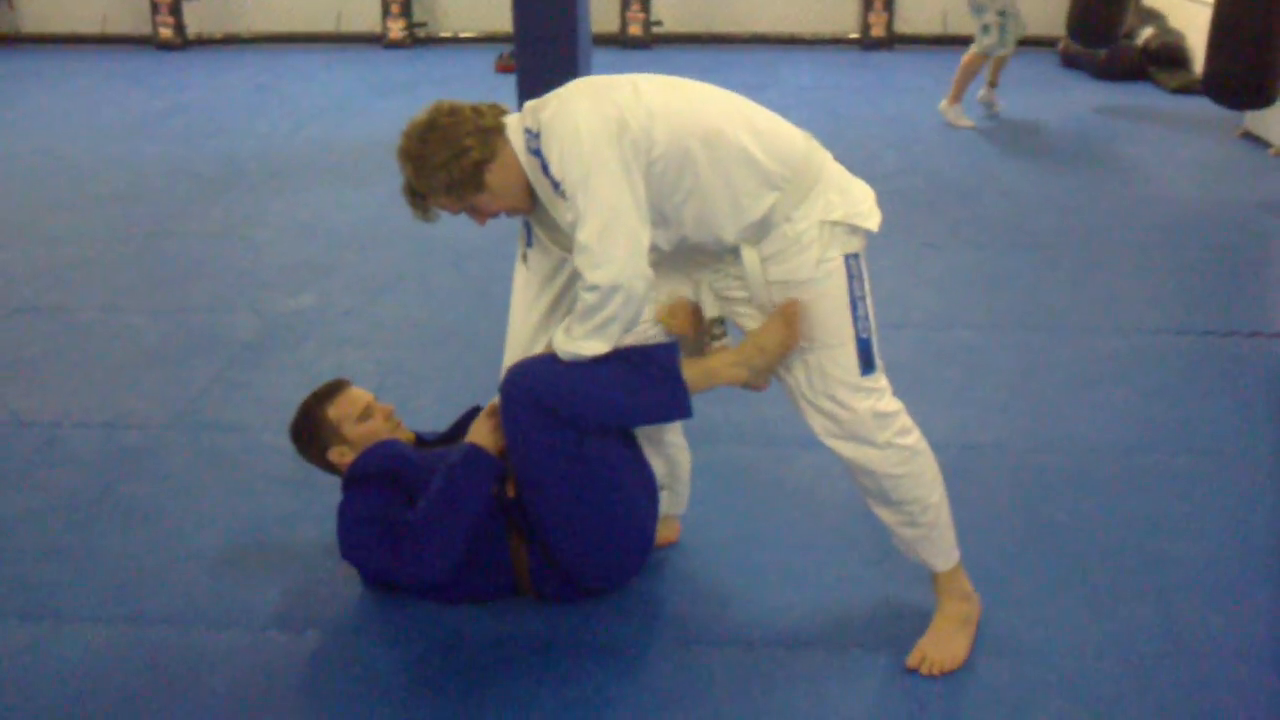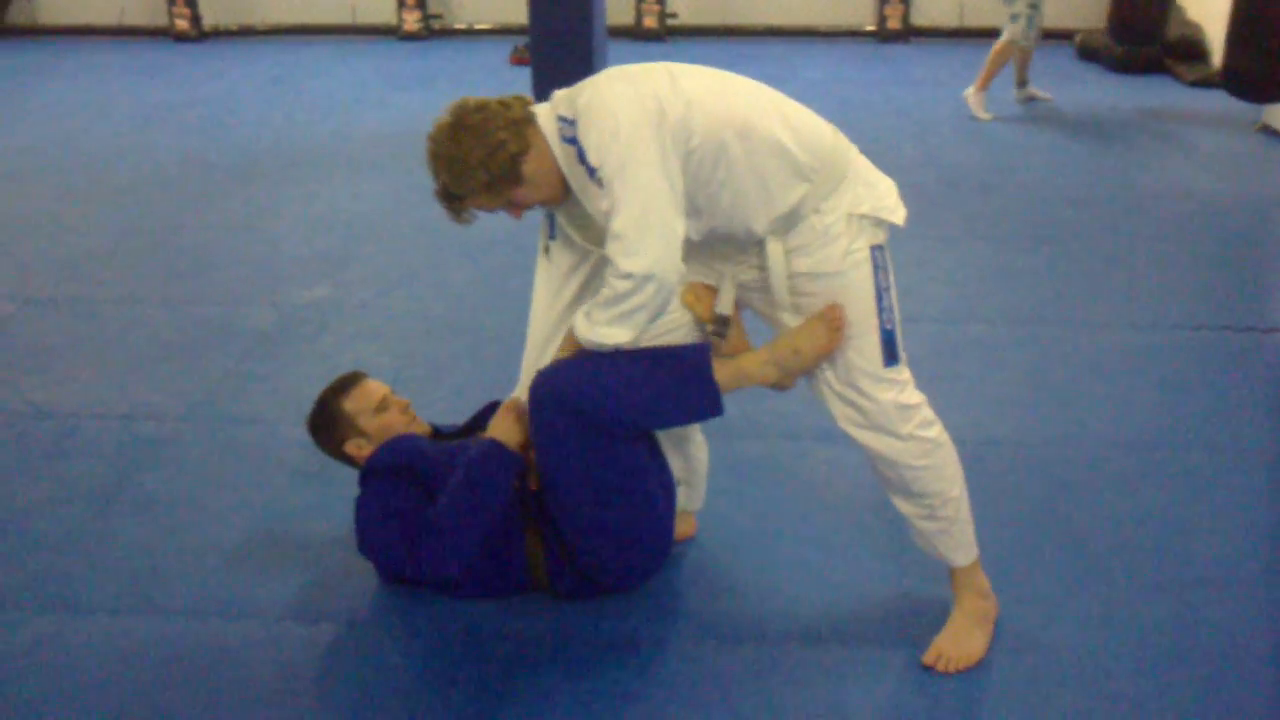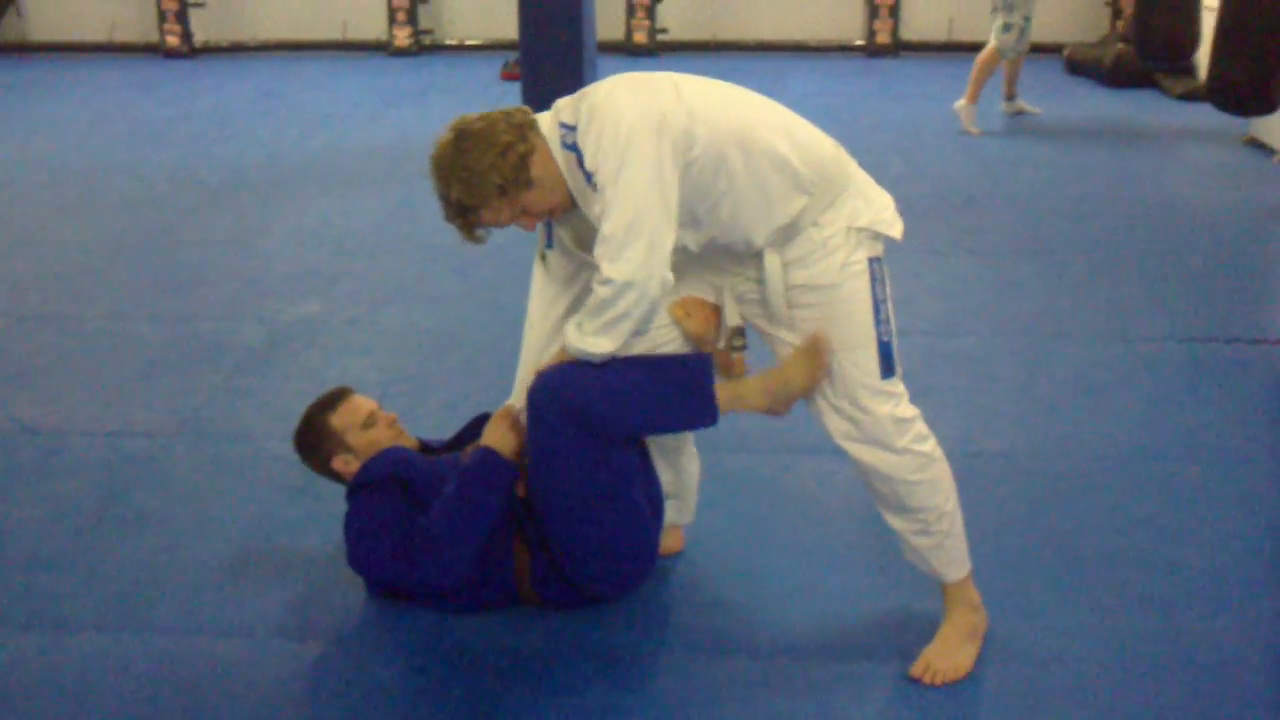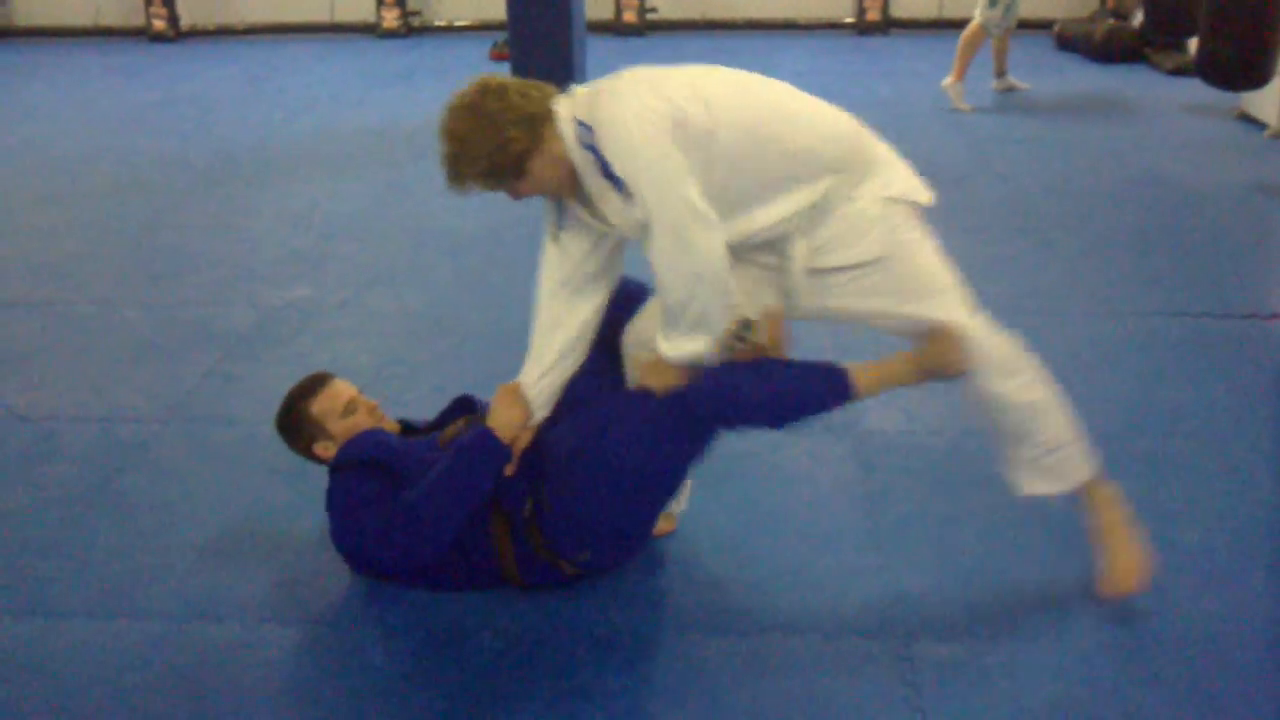
dt=0.4s
person 1, frame 1
left shoulder: (576, 136)
right shoulder: (538, 159)
left elbow: (616, 283)
right elbow: (541, 292)
left wrist: (558, 364)
left hip: (796, 221)
left knee: (856, 414)
left ankle: (954, 592)
person 1, frame 2
left shoulder: (614, 122)
right shoulder: (564, 153)
left elbow: (646, 273)
right elbow: (565, 280)
left wrist: (576, 349)
left hip: (821, 215)
left knee: (879, 405)
left ankle: (973, 590)
person 1, frame 3
left shoulder: (618, 128)
right shoulder: (563, 171)
left elbow: (632, 280)
right elbow: (558, 298)
left wrist: (563, 360)
left hip: (818, 227)
left knee: (872, 418)
left ankle: (963, 605)
person 1, frame 4
left shoulder: (628, 137)
right shoulder: (576, 170)
left elbow: (694, 257)
right elbow: (568, 297)
left wrist: (676, 356)
right wrist: (524, 415)
left hip: (845, 200)
right hip: (749, 234)
left knee: (974, 349)
right knee: (647, 351)
left ankle: (1097, 500)
person 2, frame 1
left shoulder: (425, 451)
right shoulder: (365, 516)
right elbow: (426, 557)
right wrist: (478, 455)
left hip: (616, 504)
right hip: (598, 541)
right knee: (528, 386)
right ankle: (731, 365)
person 2, frame 2
left shoulder: (440, 445)
right shoulder: (383, 510)
right elbow: (443, 554)
left wrist: (532, 436)
right wrist: (497, 449)
left hip: (629, 496)
right hip: (616, 542)
right knee: (560, 389)
left ankle: (722, 346)
right ankle: (762, 365)
person 2, frame 3
left shoulder: (424, 459)
right shoulder: (370, 526)
right elbow: (440, 562)
right wrist: (492, 459)
left hip: (614, 502)
right hip: (599, 549)
right knee: (558, 390)
left ankle: (717, 362)
right ankle: (757, 391)
person 2, frame 4
left shoulder: (407, 441)
right shoulder: (357, 508)
right elbow: (425, 533)
right wrist: (491, 439)
left hip: (563, 467)
right hip: (567, 523)
left knee: (614, 302)
right knee: (699, 401)
right ankle: (905, 367)
